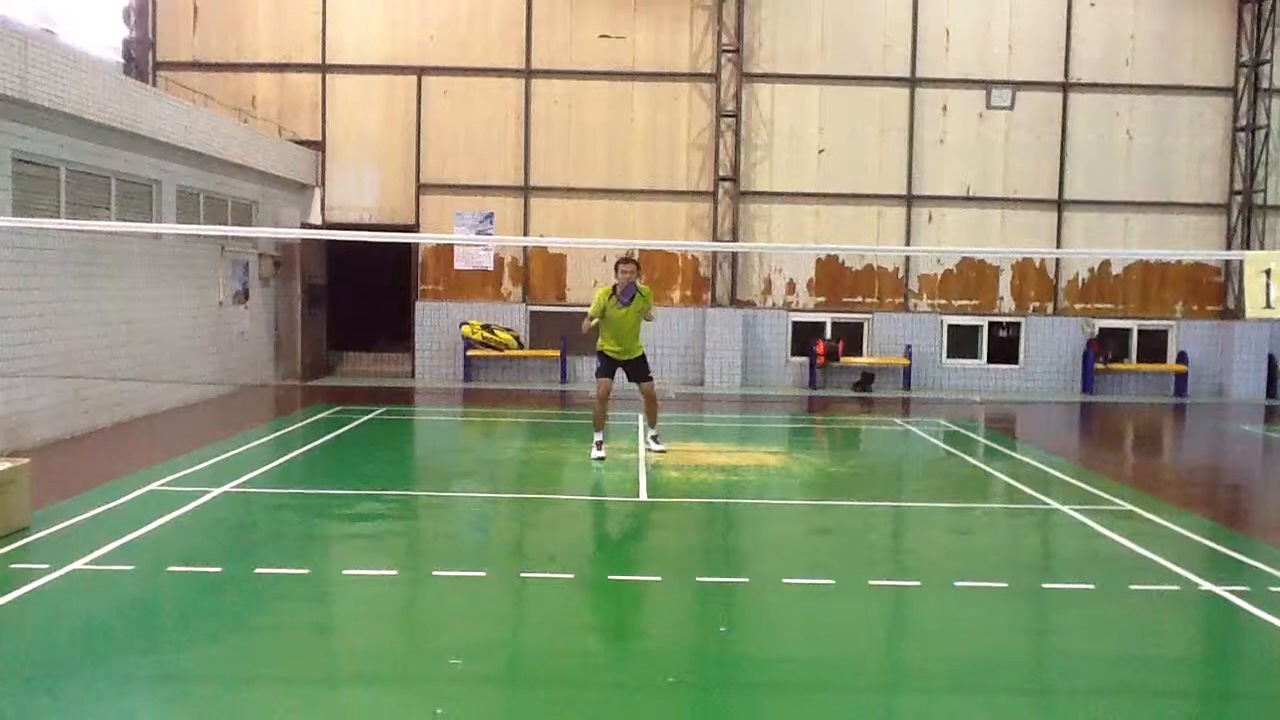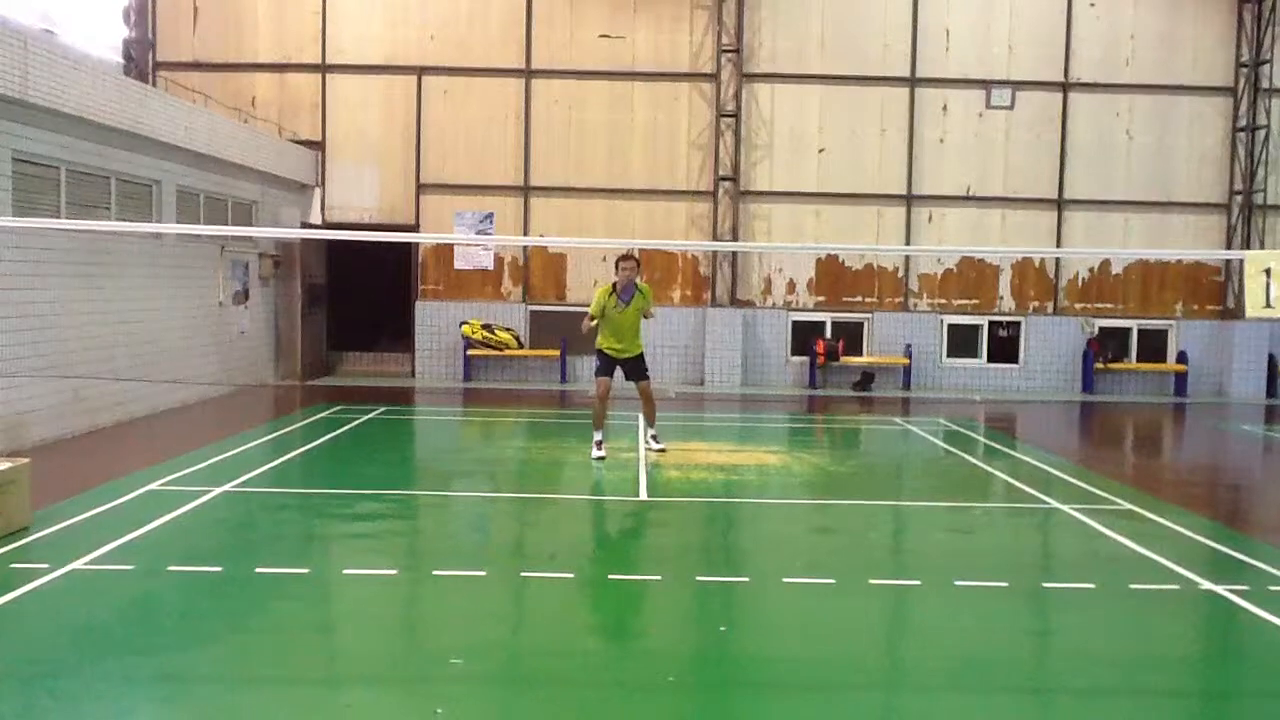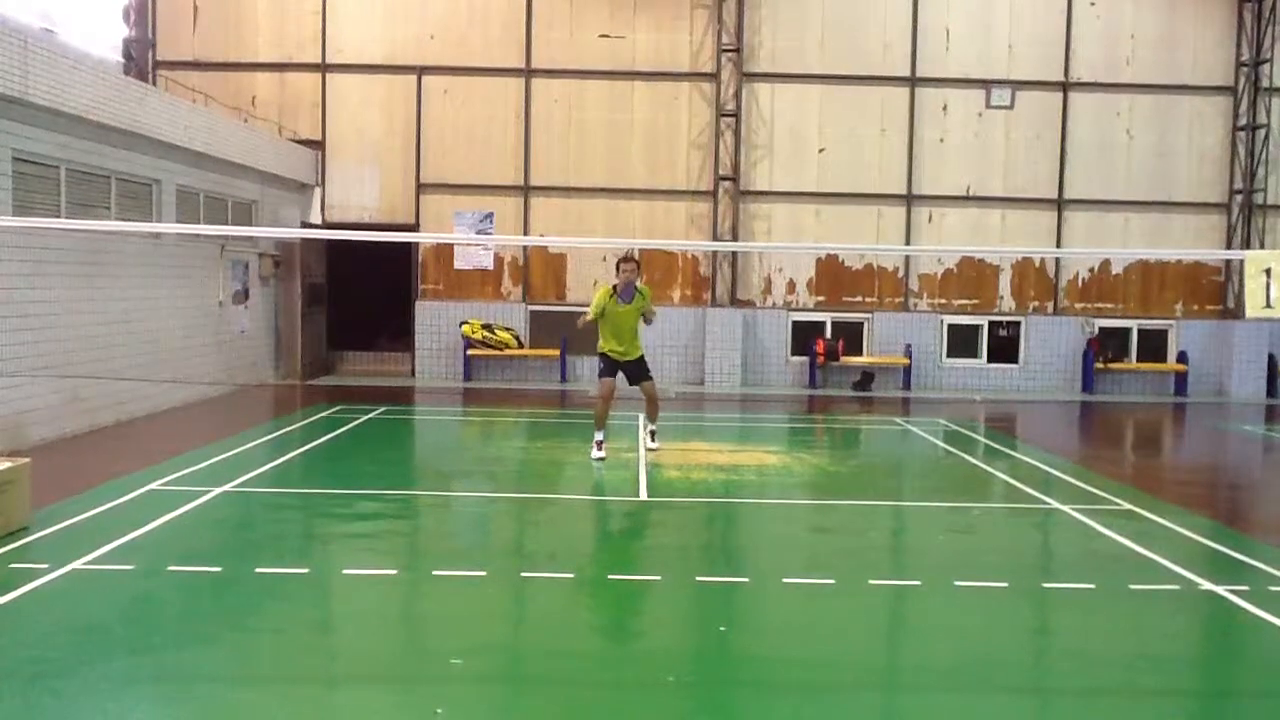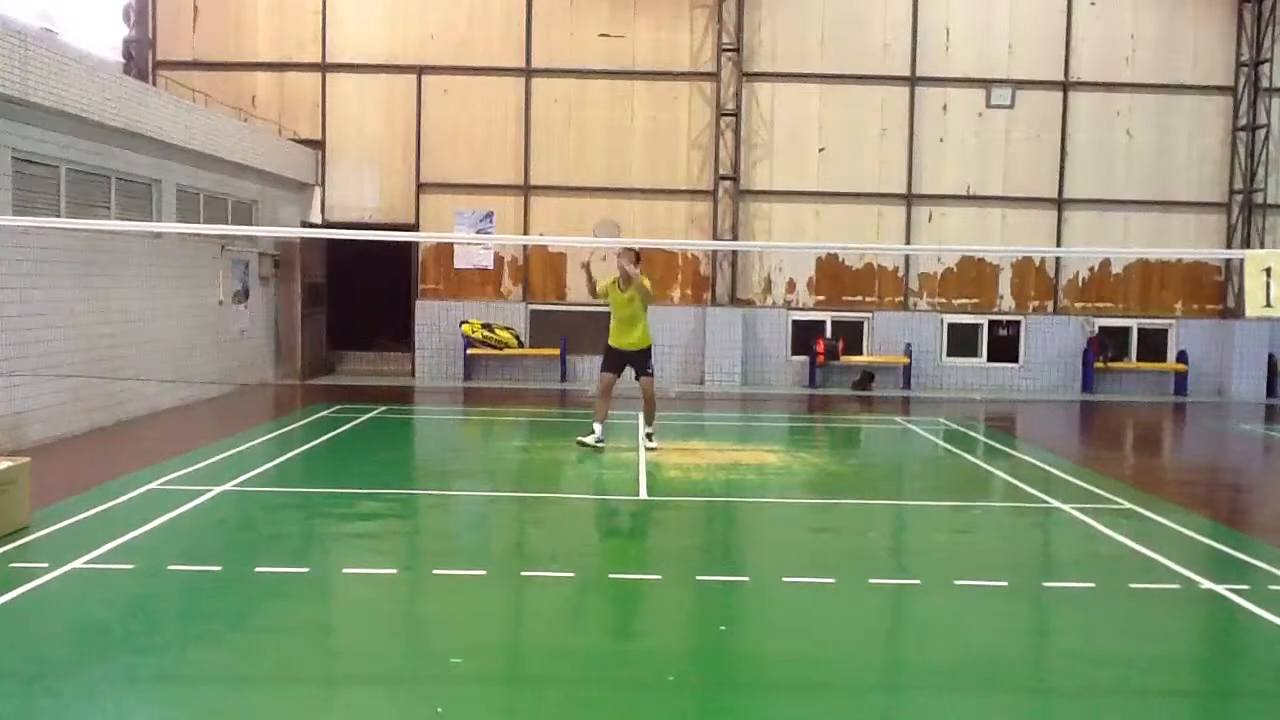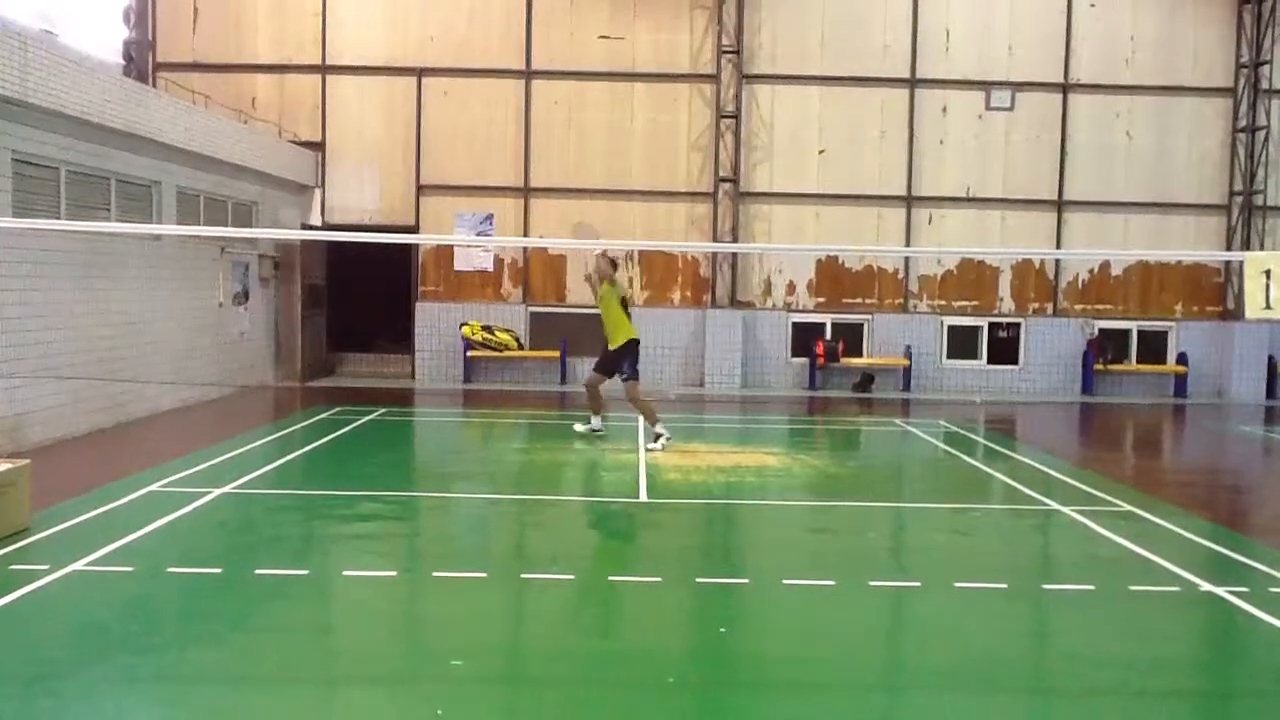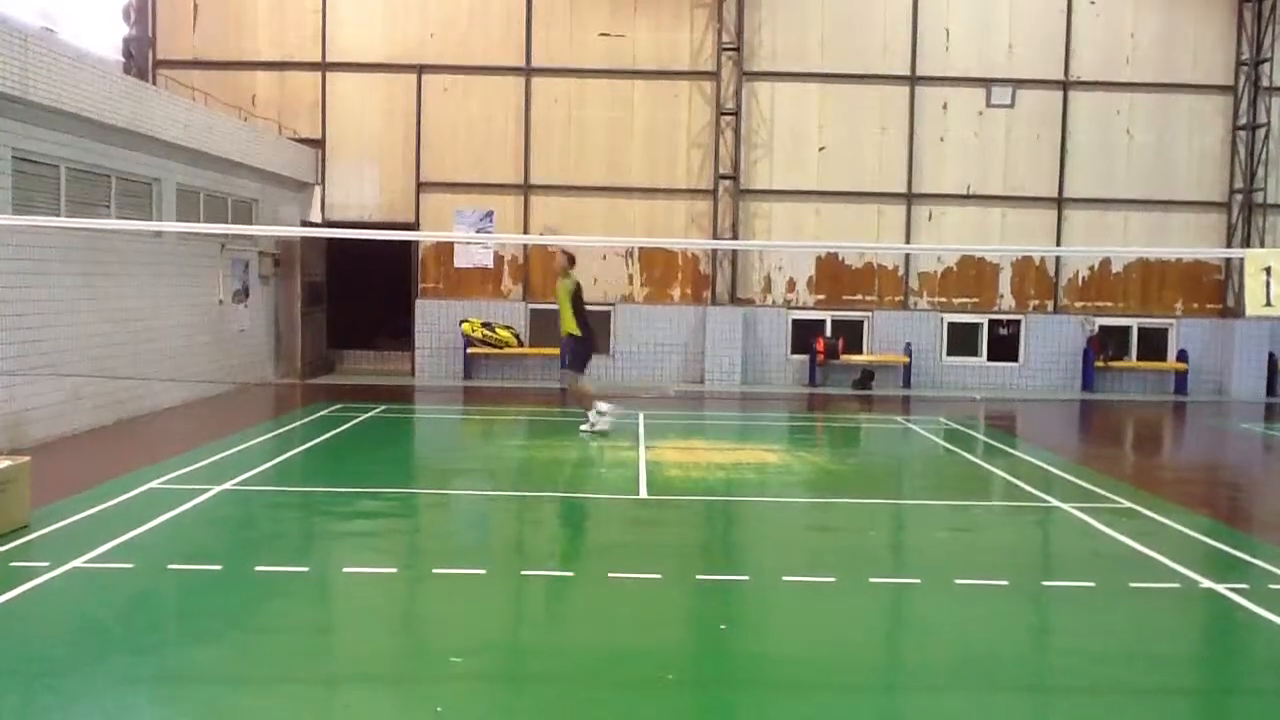
dt=0.3s
person 1, frame 1
left shoulder: (645, 293)
right shoulder: (603, 295)
right elbow: (589, 319)
left wrist: (649, 315)
right wrist: (588, 324)
left hip: (634, 352)
right hip: (607, 351)
left knee: (650, 394)
right knee: (602, 394)
left ankle: (651, 436)
right ankle: (598, 441)
person 1, frame 2
left shoulder: (644, 291)
right shoulder: (603, 293)
right elbow: (590, 318)
left wrist: (648, 313)
right wrist: (587, 324)
left hip: (633, 350)
right hip: (607, 349)
left knee: (647, 394)
right knee: (602, 393)
left ankle: (651, 435)
right ankle: (597, 440)
person 1, frame 3
left shoulder: (643, 293)
right shoulder: (604, 294)
left elbow: (648, 321)
right elbow: (589, 316)
left wrist: (649, 313)
right wrist: (584, 320)
left hip: (633, 353)
right hip: (608, 352)
left knee: (651, 395)
right knee: (605, 394)
left ankle: (650, 430)
right ankle: (598, 441)
person 1, frame 4
left shoulder: (642, 283)
right shoulder: (610, 284)
left elbow: (648, 298)
right elbow: (594, 293)
left wrist: (632, 274)
right wrist: (589, 273)
left hip: (641, 346)
right hip: (615, 345)
left knee: (648, 392)
right knee: (603, 388)
left ankle: (648, 432)
right ankle: (597, 433)
person 1, frame 5
left shoulder: (614, 287)
right shoulder: (603, 291)
left elbow: (608, 274)
left wrist: (600, 258)
right wrist: (592, 283)
left hip: (626, 345)
right hip: (613, 347)
left knee: (633, 395)
right knee: (590, 384)
left ankle: (661, 433)
right ankle: (596, 423)
person 1, frame 6
left shoulder: (569, 281)
right shoulder: (563, 283)
left elbow: (563, 267)
left wrist: (559, 254)
left hip: (578, 338)
right hip: (575, 337)
left knee: (571, 381)
right knee: (573, 382)
left ankle: (602, 409)
right ankle: (595, 417)
